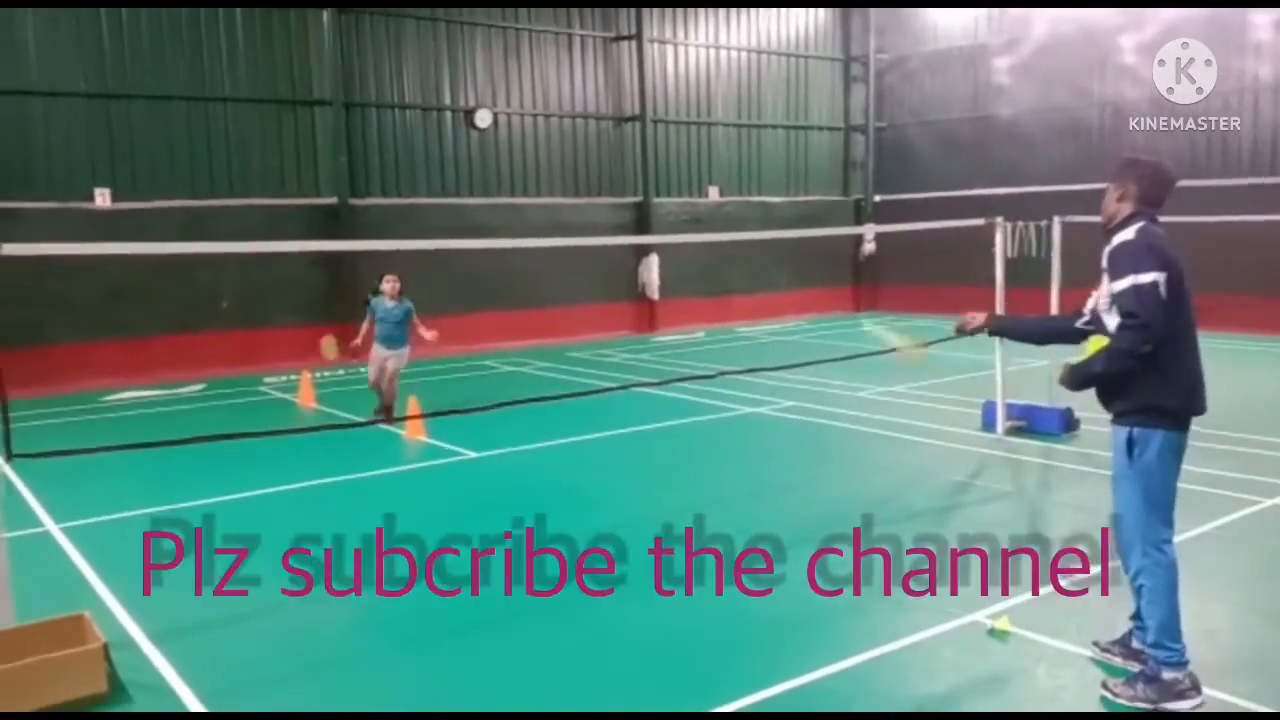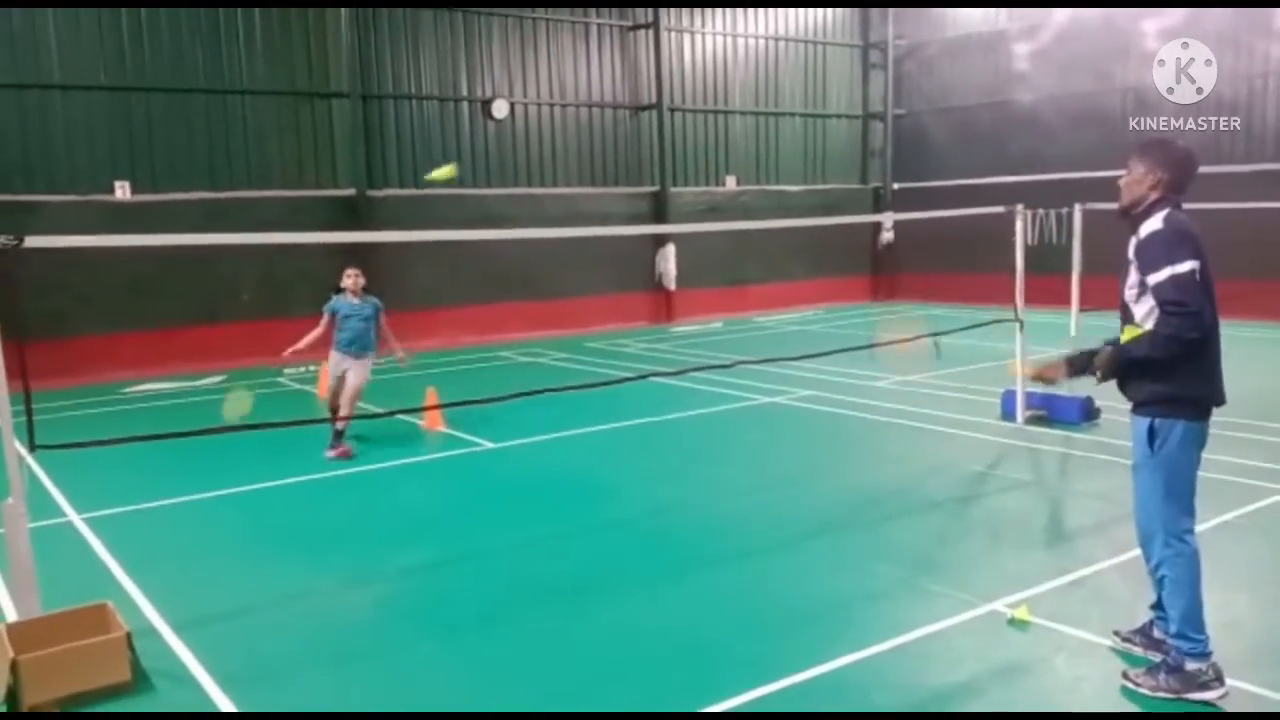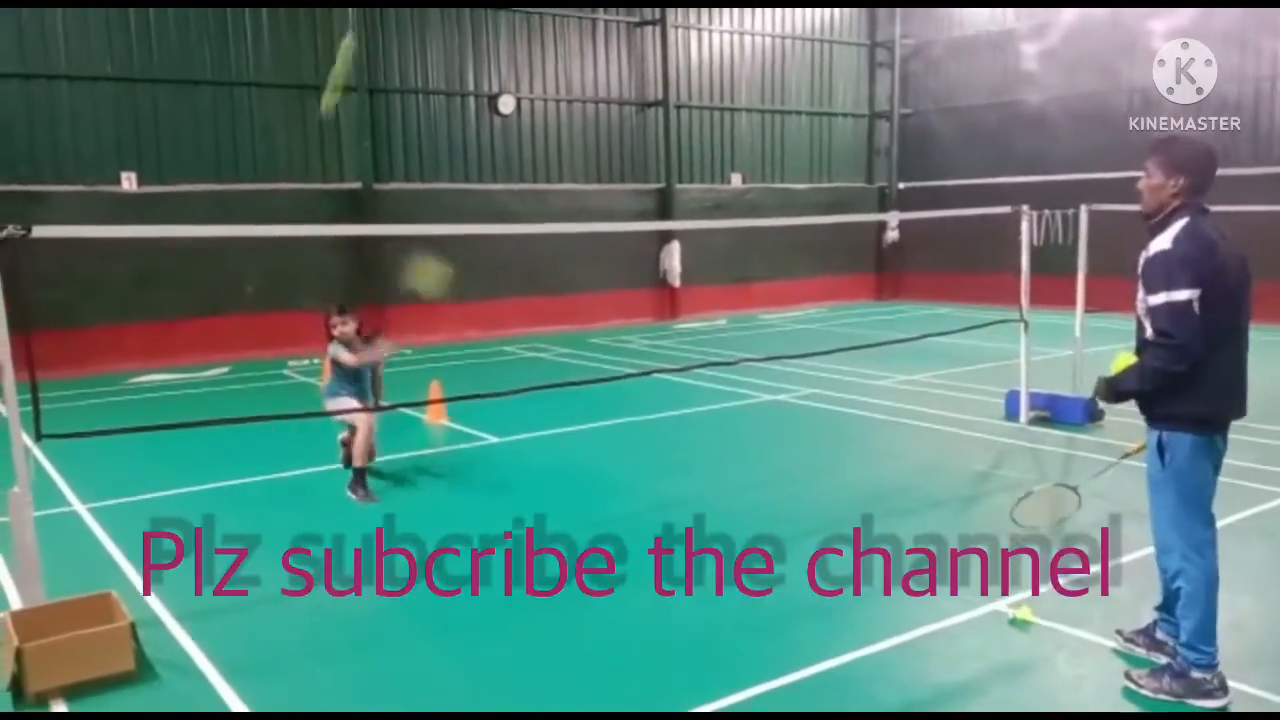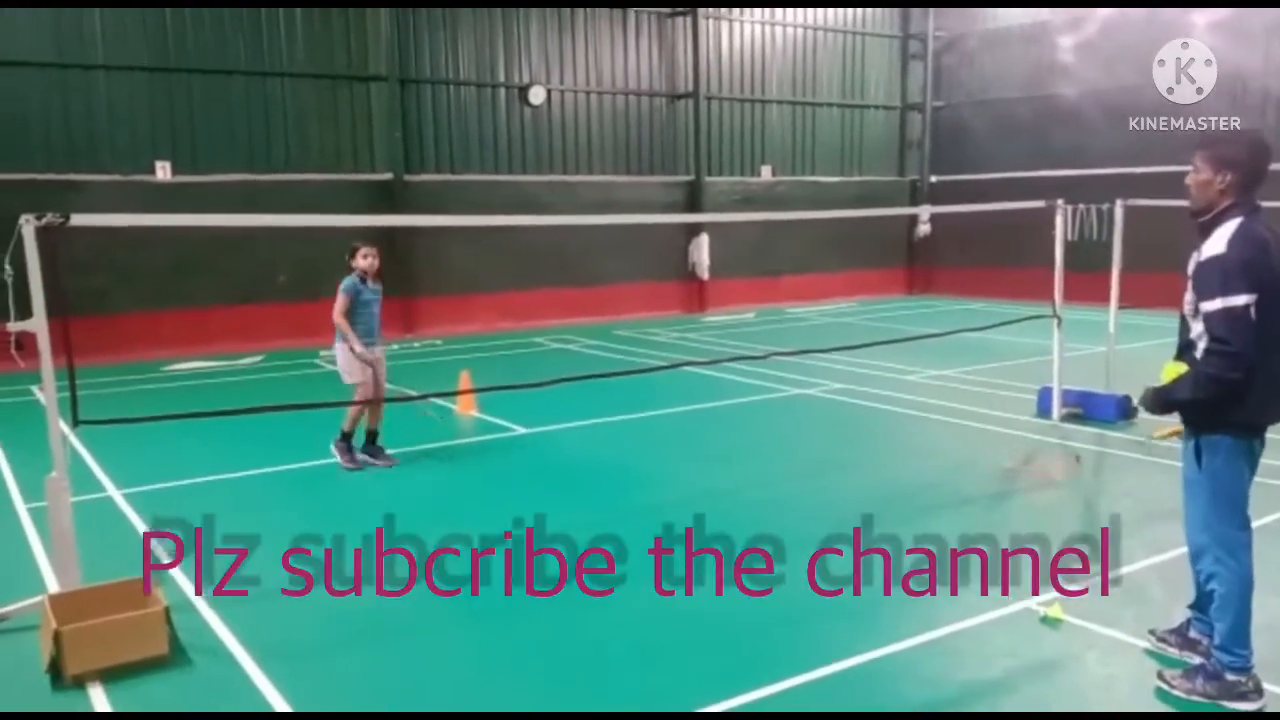
dt=0.5s
person 1, frame 1
left shoulder: (1133, 245)
right shoulder: (1141, 247)
left elbow: (1141, 334)
right elbow: (1079, 325)
left wrist: (1082, 374)
right wrist: (994, 323)
left hip: (1148, 413)
right hip: (1154, 410)
left knee: (1144, 538)
right knee: (1139, 532)
left ankle: (1169, 672)
right ankle: (1146, 636)
person 1, frame 2
left shoulder: (1162, 234)
right shoulder: (1158, 235)
left elbow: (1185, 323)
left wrist: (1118, 356)
right wrist: (1075, 363)
left hip: (1169, 405)
right hip: (1167, 401)
left knee: (1167, 528)
right knee: (1159, 524)
left ankle: (1192, 663)
right ankle: (1166, 624)
person 1, frame 3
left shoulder: (1172, 250)
right shoulder: (1209, 241)
left elbow: (1172, 351)
left wrist: (1119, 385)
left hip: (1184, 417)
right hip: (1206, 408)
left knee: (1185, 536)
right knee: (1178, 531)
left ankle: (1197, 669)
right ankle: (1171, 628)
person 1, frame 4
left shoulder: (1227, 250)
left elbow: (1226, 357)
left wrist: (1169, 396)
right wrist: (1186, 396)
left hip: (1224, 419)
left knee: (1219, 536)
right knee: (1210, 530)
left ankle: (1232, 670)
right ankle: (1204, 628)
person 2, frame 1
left shoulder: (406, 306)
right shoulder: (375, 303)
left elbow: (416, 325)
right elbow: (368, 321)
left wrist: (426, 334)
right wrist: (360, 337)
left hip: (399, 349)
right hip: (379, 347)
left knee: (389, 379)
right knee: (373, 381)
left ankle: (388, 410)
right ankle: (383, 403)
person 2, frame 2
left shoulder: (374, 304)
right shoulder: (335, 303)
left elbow: (384, 330)
right elbow: (320, 330)
left wrist: (397, 350)
right wrist: (296, 347)
left hip: (363, 359)
right hip: (339, 356)
left knee: (350, 397)
right knee: (334, 398)
left ankle: (337, 439)
right ankle: (337, 420)
person 2, frame 3
left shoulder: (371, 346)
right shoulder: (336, 348)
left elbow: (376, 377)
right elbow: (352, 362)
left wrist: (377, 403)
right wrist: (376, 355)
left hip: (363, 401)
right hip: (339, 398)
left knee: (368, 453)
right knee: (365, 423)
left ankle: (347, 440)
right ankle: (357, 482)
person 2, frame 4
left shoulder: (377, 286)
right shoulder: (350, 284)
right elbow: (338, 316)
left wrist: (378, 345)
right wrist: (355, 343)
left hip: (373, 347)
right hip: (351, 347)
left knee: (378, 397)
right knee: (365, 395)
left ankle: (370, 446)
right ankle: (343, 443)
